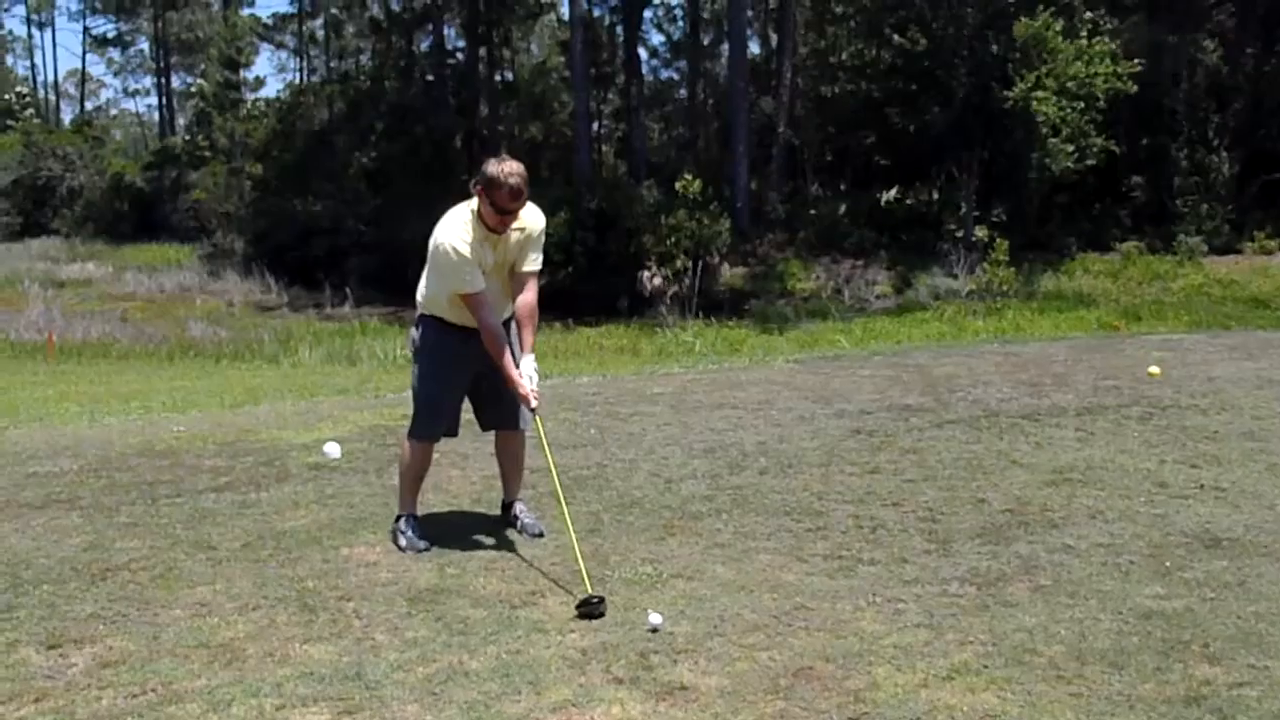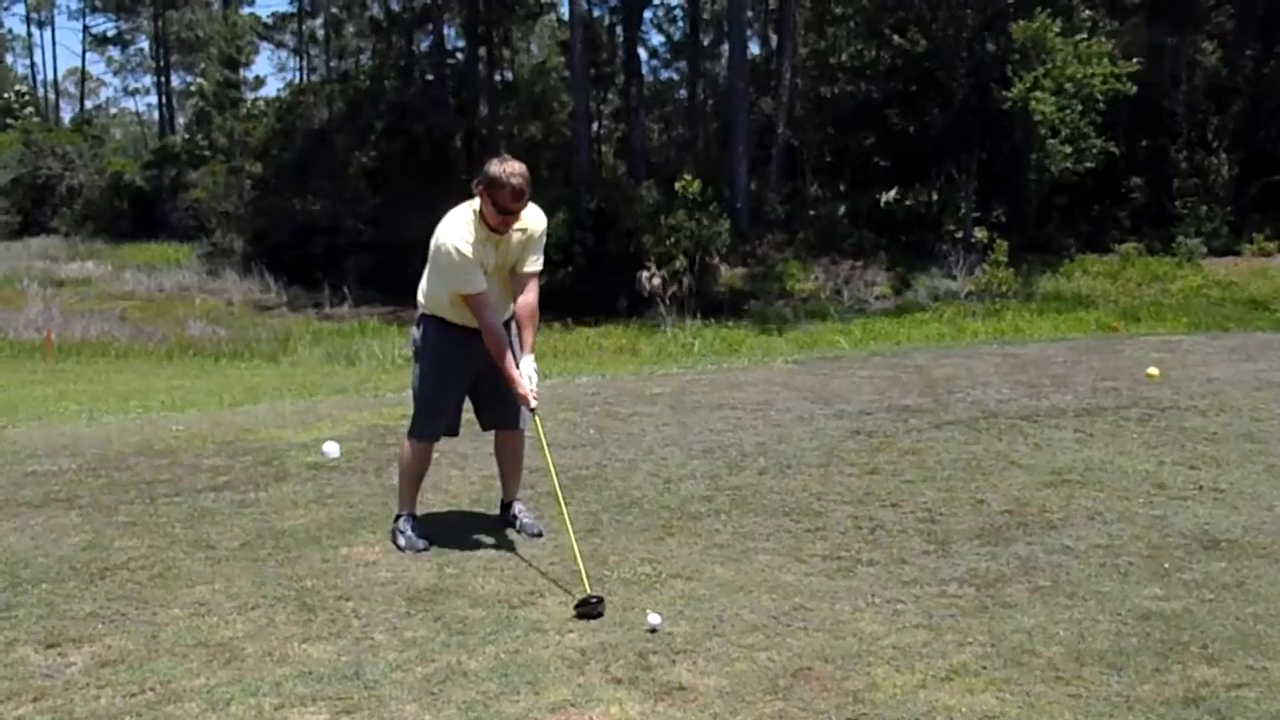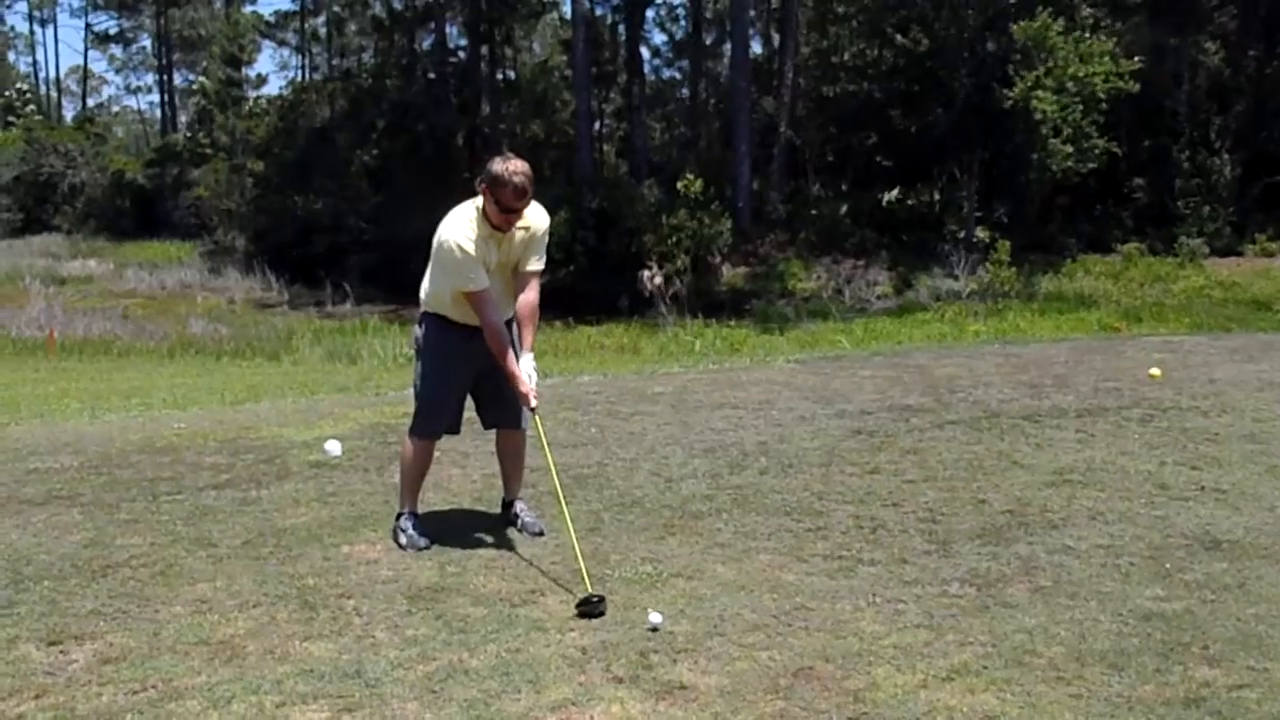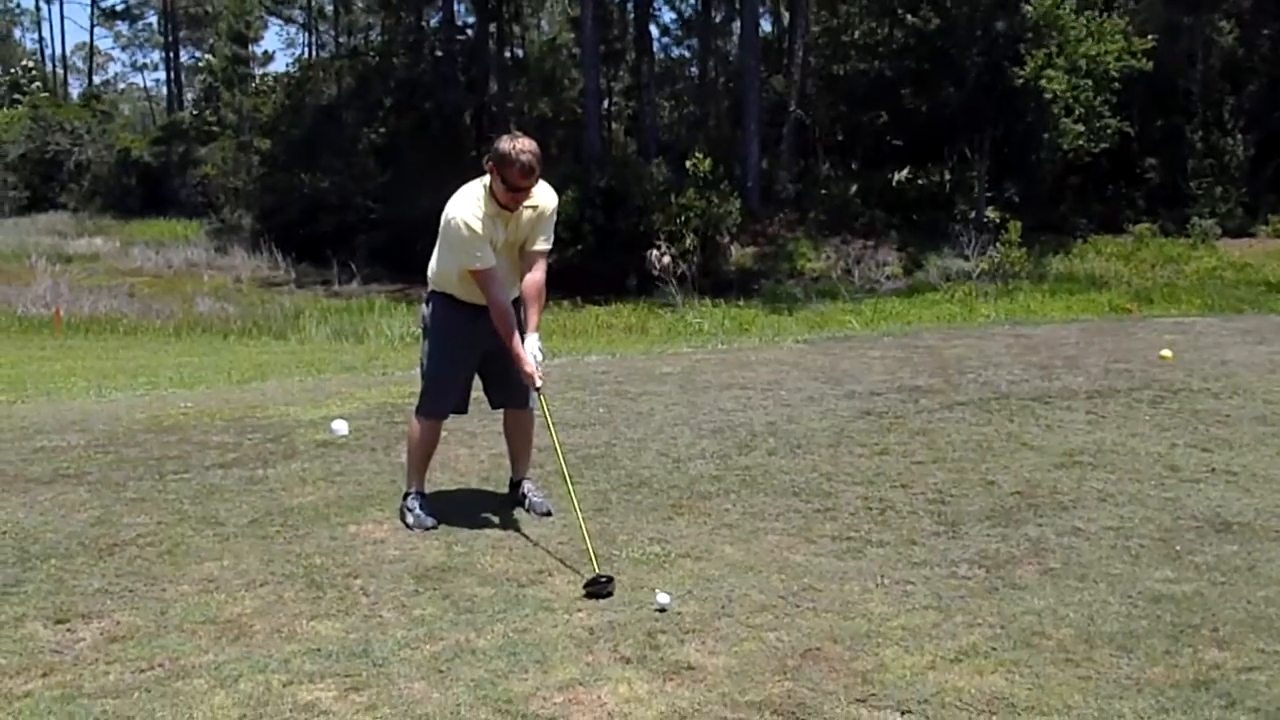
dt=0.2s
person 1, frame 1
left shoulder: (532, 221)
right shoulder: (453, 238)
left elbow: (526, 290)
right elbow: (483, 315)
left wrist: (527, 357)
right wrist: (513, 378)
left hip: (497, 326)
right hip: (444, 329)
left knee: (512, 420)
right knee: (426, 427)
left ankle: (512, 503)
right ankle: (406, 516)
person 1, frame 2
left shoulder: (533, 222)
right shoulder: (455, 238)
left elbow: (526, 291)
right elbow: (485, 316)
left wrist: (527, 357)
right wrist: (513, 378)
left hip: (498, 327)
right hip: (445, 329)
left knee: (511, 419)
right knee: (426, 427)
left ankle: (511, 504)
right ankle: (405, 516)
person 1, frame 3
left shoulder: (536, 221)
right shoulder: (457, 235)
left elbow: (527, 290)
right elbow: (486, 312)
left wrist: (526, 356)
right wrist: (514, 377)
left hip: (499, 325)
right hip: (447, 328)
left knee: (513, 419)
right knee: (427, 425)
left ankle: (513, 502)
right ankle: (406, 514)
person 1, frame 4
left shoulder: (544, 200)
right shoulder: (464, 213)
left elbow: (534, 270)
right elbow: (492, 292)
left wrist: (531, 336)
right wrist: (518, 356)
left hip: (507, 305)
right hip: (454, 306)
left knee: (521, 398)
right knee: (434, 405)
left ankle: (520, 482)
right ankle: (414, 494)
